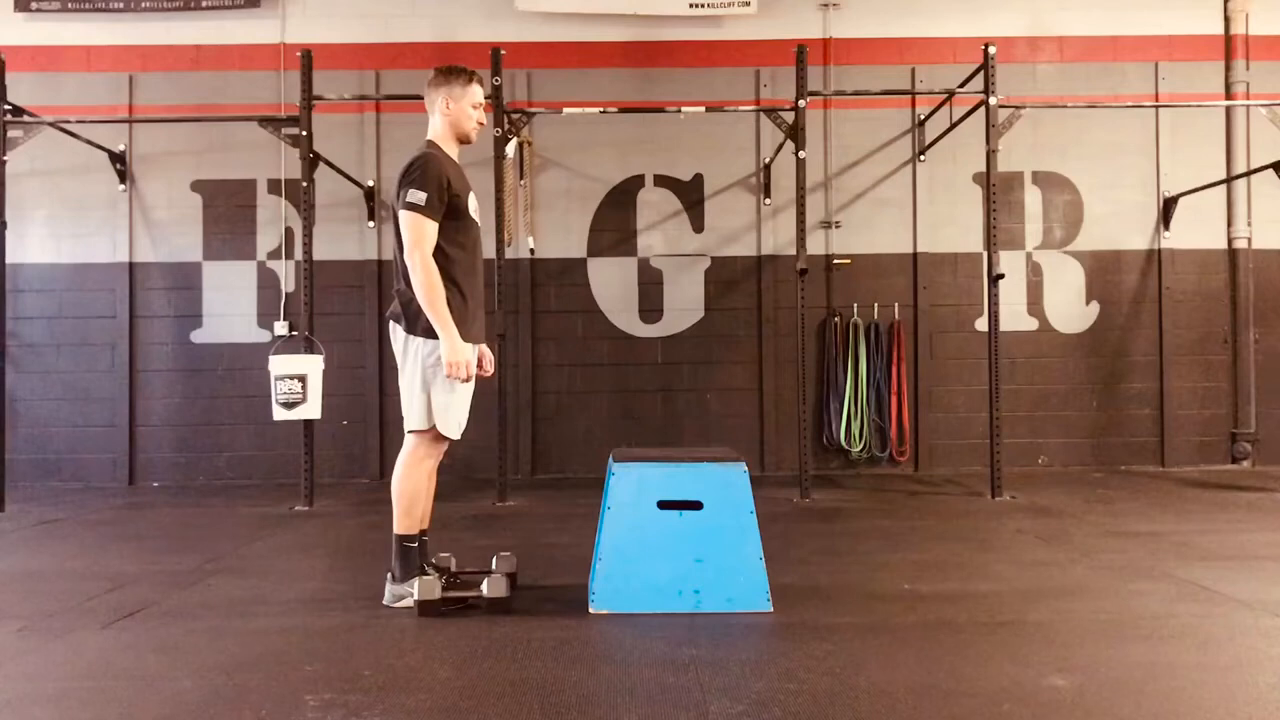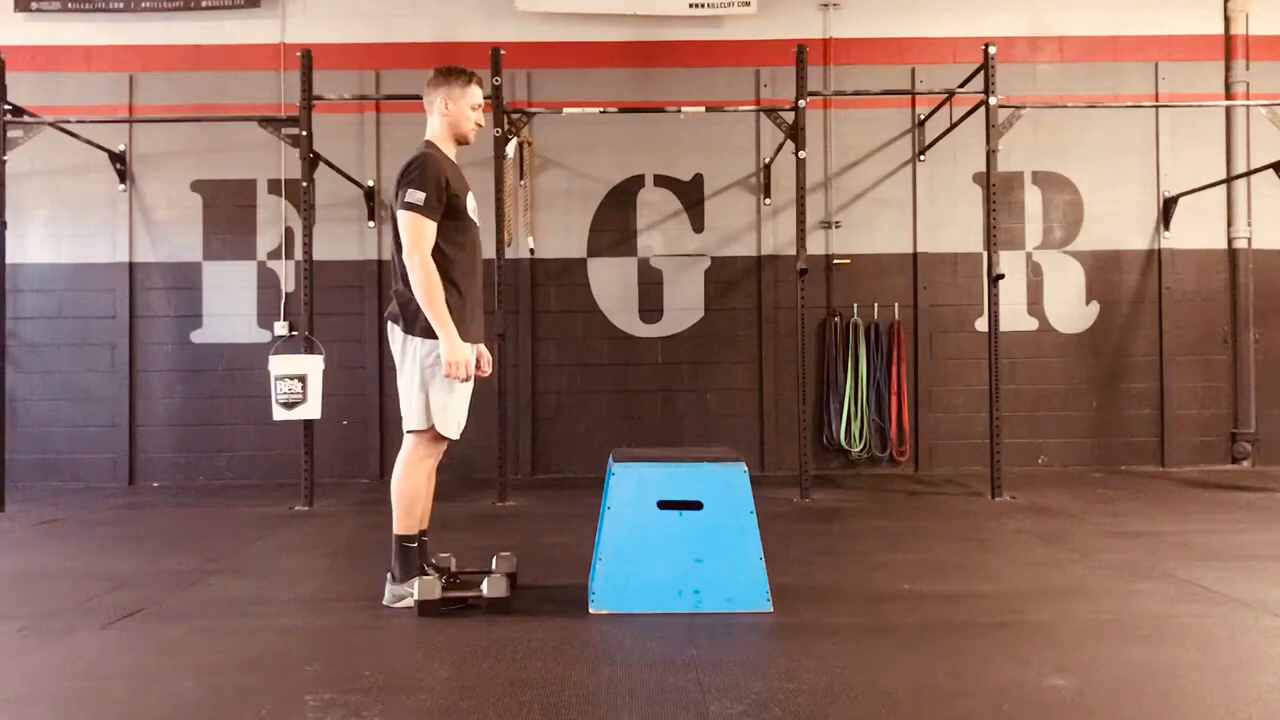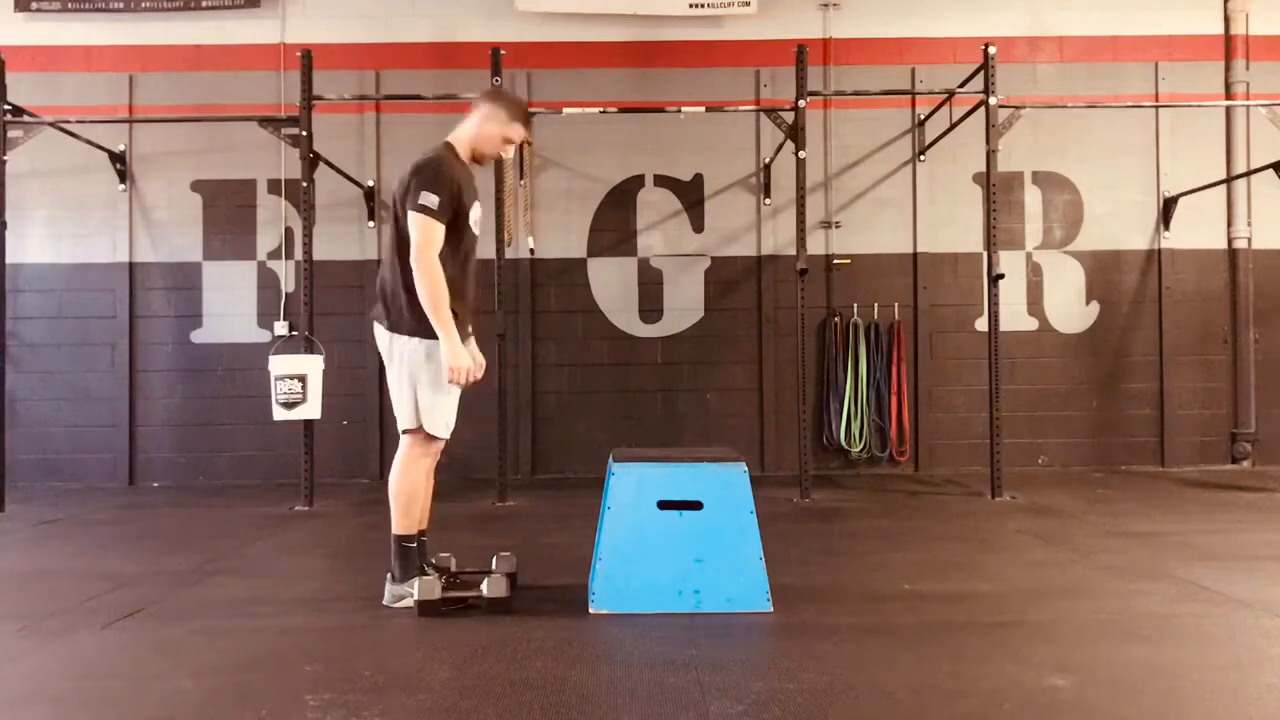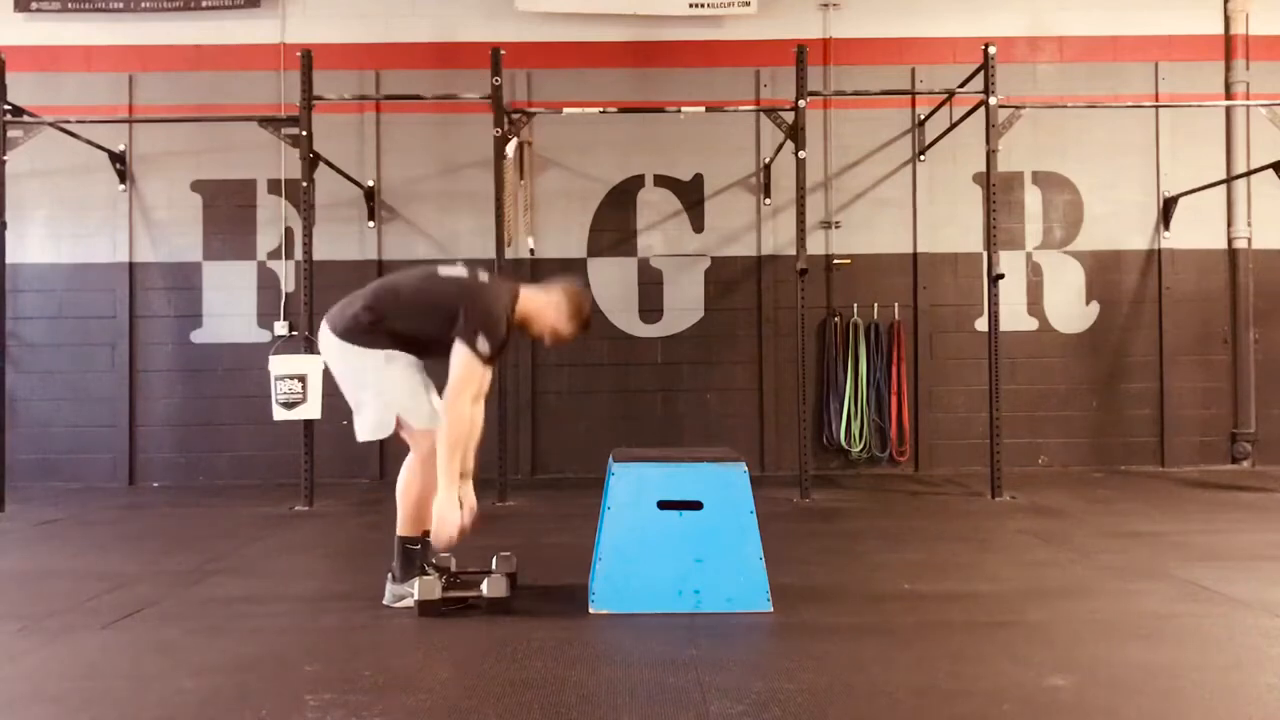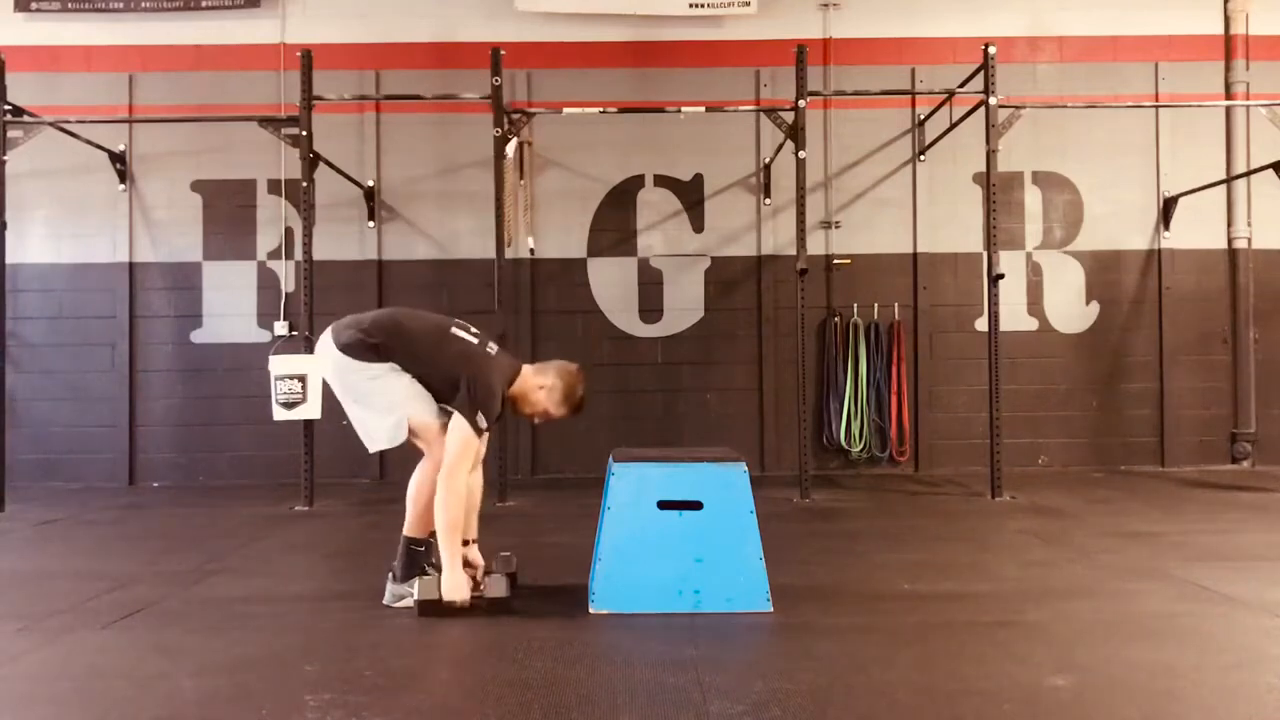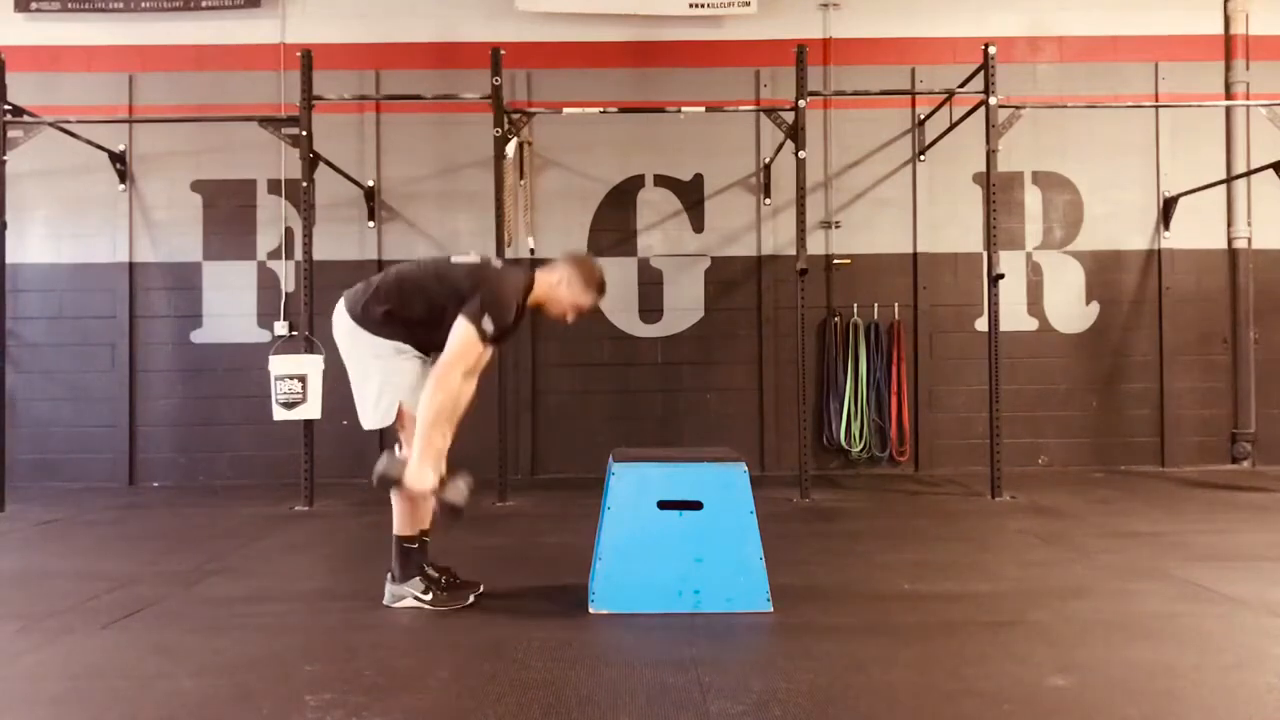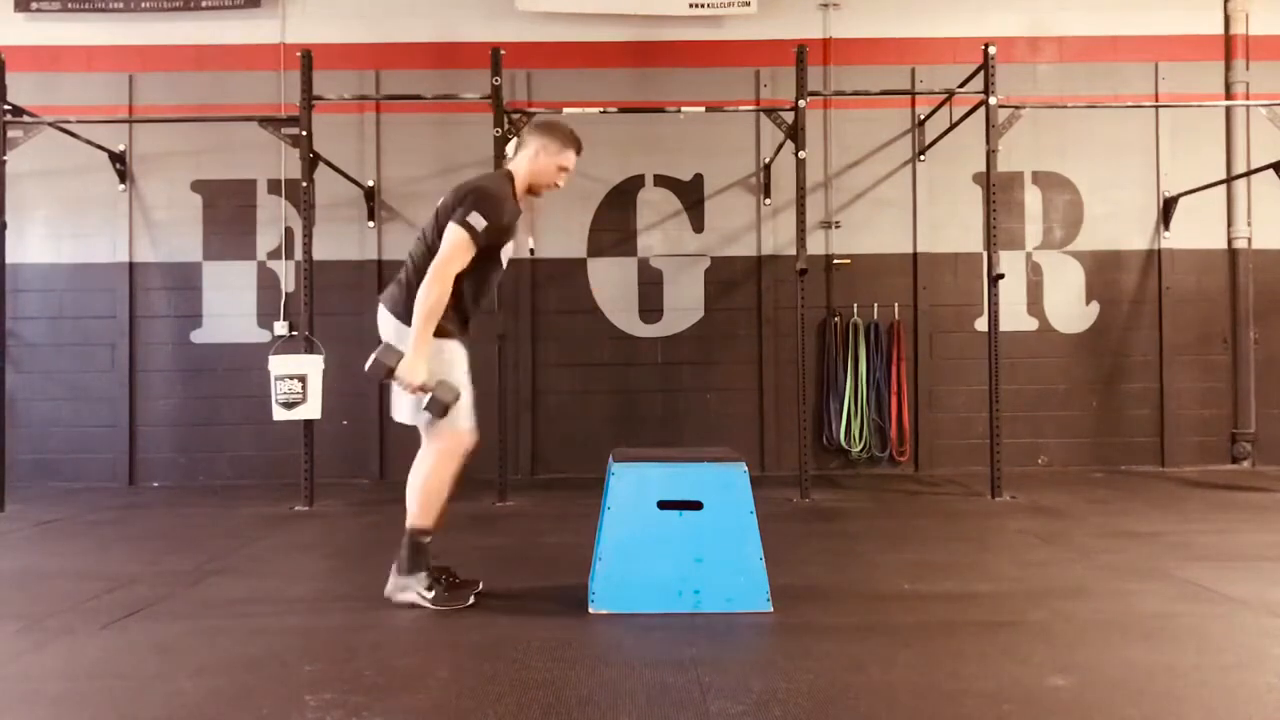
dt=0.4s
person 1, frame 1
left shoulder: (450, 172)
right shoulder: (427, 168)
right elbow: (419, 258)
left wrist: (474, 337)
right wrist: (450, 336)
left hip: (452, 333)
right hip: (433, 334)
left knee: (432, 445)
right knee: (424, 443)
left ankle: (418, 565)
right ankle: (404, 574)
person 1, frame 2
left shoulder: (449, 172)
right shoulder: (425, 168)
right elbow: (417, 258)
left wrist: (473, 338)
right wrist: (448, 337)
left hip: (451, 334)
right hip: (431, 334)
left knee: (432, 444)
right knee: (423, 443)
left ankle: (417, 564)
right ankle: (403, 575)
person 1, frame 3
left shoulder: (460, 175)
right shoulder: (436, 171)
right elbow: (423, 260)
left wrist: (467, 338)
right wrist: (450, 339)
left hip: (437, 332)
right hip: (416, 330)
left knee: (428, 444)
right knee: (420, 441)
left ankle: (417, 563)
right ankle: (404, 576)
person 1, frame 4
left shoulder: (496, 309)
right shoulder: (488, 312)
left elbow: (473, 400)
right elbow: (458, 402)
left wrist: (465, 479)
right wrist: (446, 491)
left hip: (379, 339)
right hip: (358, 339)
left knee: (431, 445)
right knee: (428, 440)
left ankle: (418, 563)
right ankle: (405, 578)
person 1, frame 5
left shoulder: (497, 375)
right shoulder: (487, 385)
left elbow: (471, 468)
right elbow: (453, 475)
left wrist: (469, 543)
right wrist: (452, 568)
left hip: (359, 349)
right hip: (355, 353)
left knee: (443, 448)
right knee: (441, 450)
left ankle: (416, 564)
right ankle: (408, 577)
person 1, frame 6
left shoulder: (509, 297)
right shoulder: (499, 296)
left elbow: (467, 375)
right elbow: (447, 374)
left wrist: (438, 449)
right wrist: (421, 458)
left hip: (390, 326)
right hip: (372, 326)
left knee: (428, 438)
right knee: (420, 435)
left ankle: (417, 563)
right ankle: (406, 577)
person 1, frame 7
left shoulder: (501, 199)
right shoulder: (491, 198)
right elbow: (440, 274)
left wrist: (428, 347)
right wrist: (417, 353)
left hip: (434, 324)
right hip: (419, 322)
left knee: (442, 439)
right knee: (455, 439)
left ankle: (417, 563)
right ankle: (411, 569)
